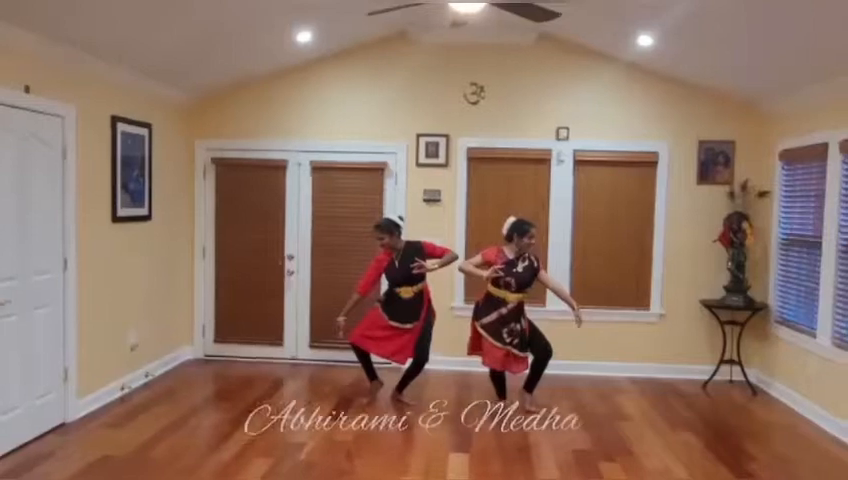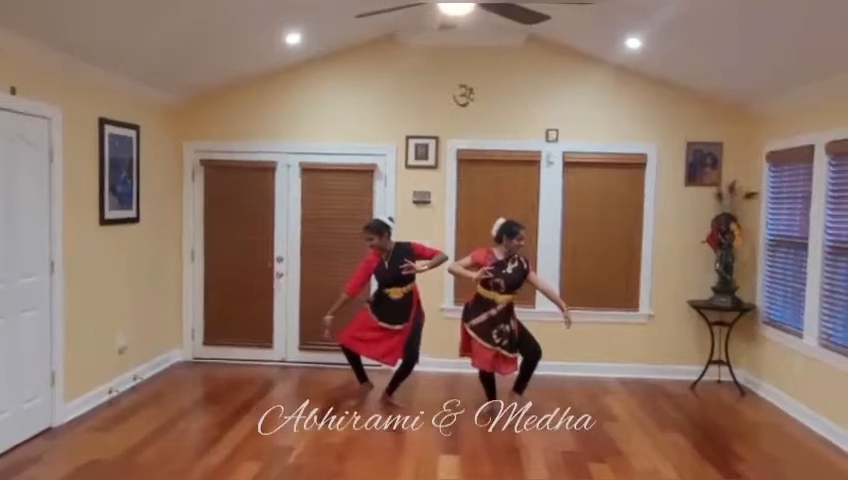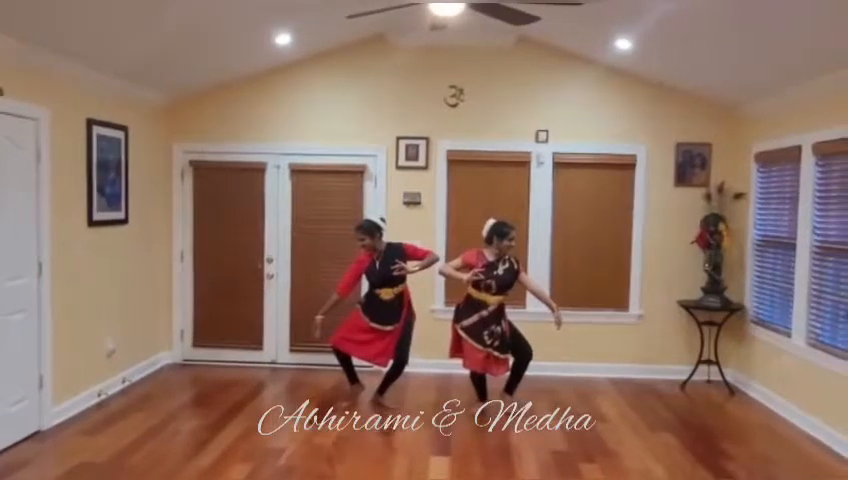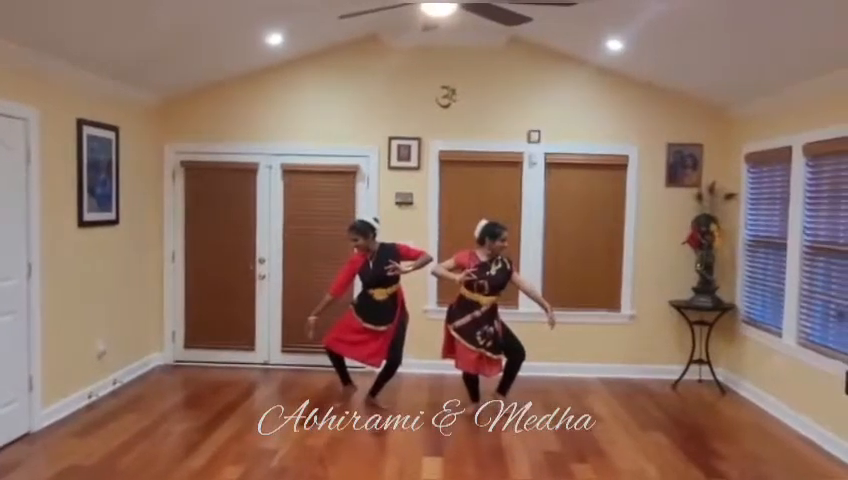
dt=0.3s
person 1, frame 1
left shoulder: (531, 261)
right shoulder: (495, 254)
left elbow: (552, 284)
right elbow: (463, 265)
left wrist: (573, 305)
right wrist: (484, 273)
left hip: (516, 316)
right hip: (491, 314)
left knee: (544, 351)
right knee: (496, 359)
left ankle: (527, 392)
right ankle: (501, 399)
person 1, frame 2
left shoulder: (521, 263)
right shoulder: (484, 255)
left elbow: (542, 285)
right elbow: (453, 267)
left wrist: (563, 307)
right wrist: (473, 275)
left hip: (505, 317)
right hip: (481, 315)
left knee: (533, 352)
right knee: (485, 361)
left ankle: (517, 393)
right ankle: (491, 400)
person 1, frame 3
left shoulder: (511, 264)
right shoulder: (475, 257)
left elbow: (532, 286)
right elbow: (443, 269)
left wrist: (553, 308)
right wrist: (464, 277)
left hip: (496, 317)
right hip: (472, 316)
left knee: (525, 353)
right knee: (477, 362)
left ankle: (508, 393)
right ankle: (482, 401)
person 1, frame 4
left shoulder: (504, 264)
right shoulder: (467, 257)
left elbow: (525, 286)
right elbow: (436, 269)
left wrist: (547, 307)
right wrist: (457, 277)
left hip: (488, 318)
right hip: (465, 317)
left knee: (517, 353)
right knee: (469, 362)
left ankle: (501, 393)
right ankle: (475, 401)
person 2, frame 1
left shoulder: (418, 247)
right shoulder: (382, 259)
left elbow: (453, 254)
right elbow: (362, 288)
left wrist: (433, 266)
right wrist: (343, 315)
left hip: (418, 311)
right hip: (390, 308)
left knee: (421, 356)
right knee: (357, 340)
left ankle: (398, 392)
right ankle: (374, 381)
person 2, frame 2
left shoulder: (408, 249)
right shoulder: (371, 260)
left elbow: (442, 256)
right elbow: (351, 288)
left wrist: (422, 268)
right wrist: (330, 314)
left hip: (407, 311)
right hip: (380, 309)
left knee: (411, 358)
right knee: (347, 341)
left ankle: (388, 394)
right ankle: (364, 384)
person 2, frame 3
left shoulder: (399, 250)
right shoulder: (363, 260)
left elbow: (433, 257)
right elbow: (342, 288)
left wrist: (414, 269)
right wrist: (321, 314)
left hip: (398, 312)
right hip: (371, 310)
left knee: (401, 359)
right knee: (339, 342)
left ankle: (379, 395)
right ankle: (355, 385)
person 2, frame 4
left shoulder: (393, 250)
right shoulder: (356, 260)
left elbow: (427, 257)
right elbow: (336, 289)
left wrist: (408, 269)
right wrist: (314, 315)
left hip: (391, 312)
right hip: (364, 310)
left knee: (394, 360)
right knee: (332, 343)
left ankle: (372, 396)
right ankle: (347, 385)
